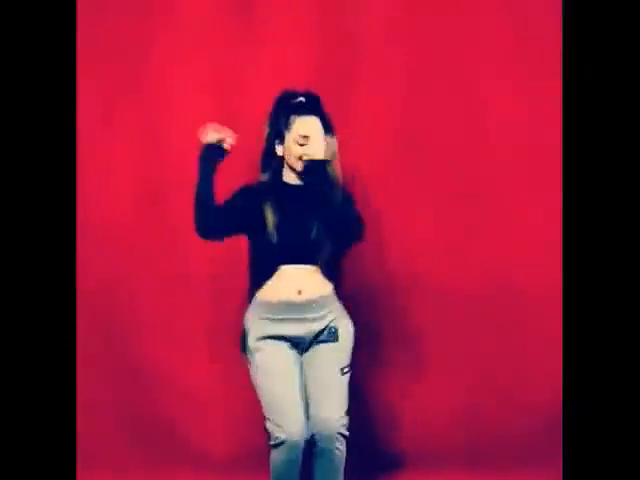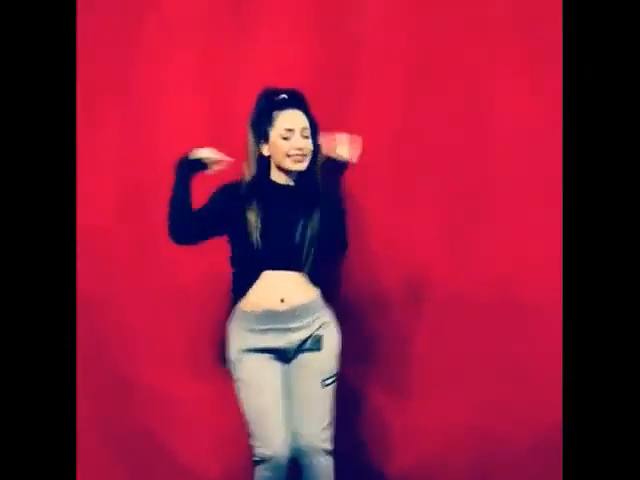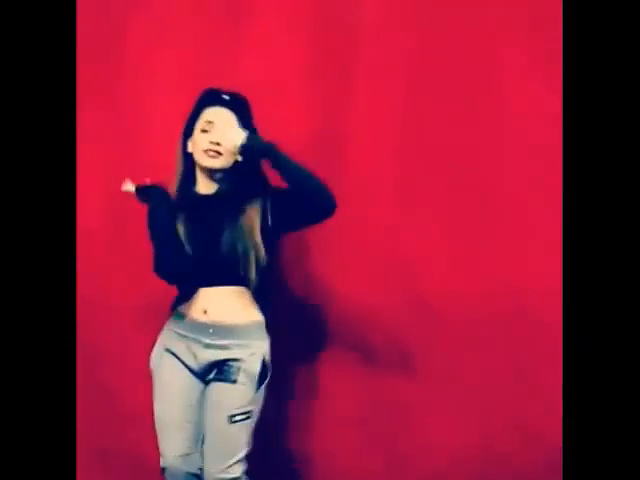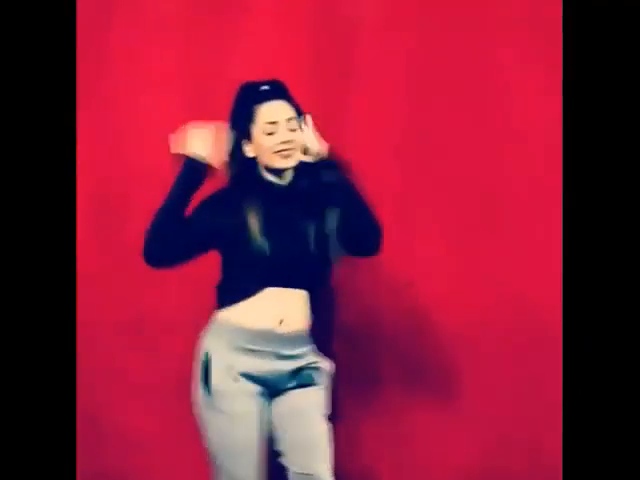
dt=1s
person 1, frame 1
left shoulder: (329, 194)
right shoulder: (256, 197)
left elbow: (352, 233)
right elbow: (208, 226)
left wrist: (319, 173)
right wrist: (210, 157)
left hip: (325, 320)
right hip: (270, 324)
left knee: (330, 428)
right knee: (290, 431)
person 1, frame 2
left shoulder: (317, 197)
right shoulder: (238, 197)
left elbow: (332, 253)
right elbow: (183, 232)
left wrist: (334, 172)
right wrist: (187, 169)
left hip: (312, 328)
right hip: (252, 333)
left knee: (314, 444)
right knee: (274, 448)
person 1, frame 3
left shoulder: (259, 204)
right shoulder: (174, 208)
left elbow: (323, 203)
right elbow: (171, 270)
left wrist: (262, 149)
right wrist: (156, 201)
left hip: (240, 346)
right hip: (180, 342)
person 1, frame 4
left shoulder: (318, 198)
right shoulder: (231, 203)
left elbow: (368, 242)
right elbow: (160, 251)
left wrist: (327, 168)
right wrist: (192, 170)
left hip: (297, 359)
right hip: (232, 354)
